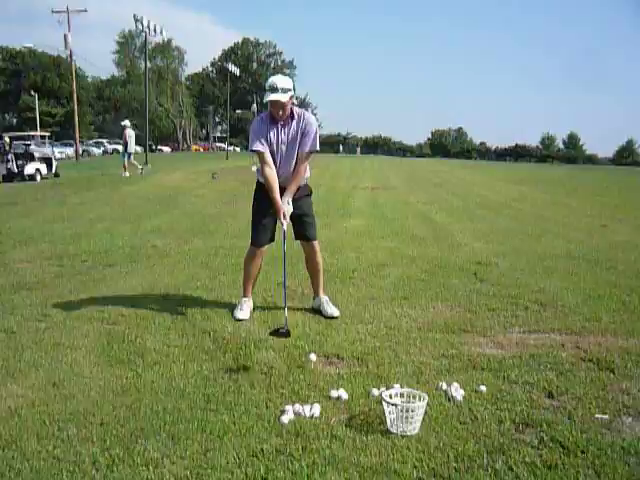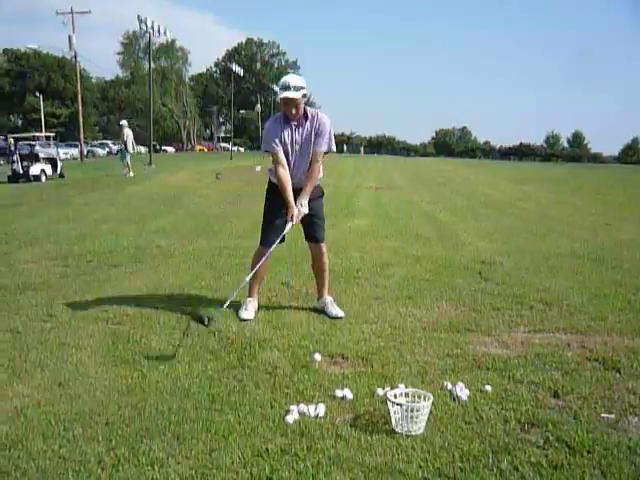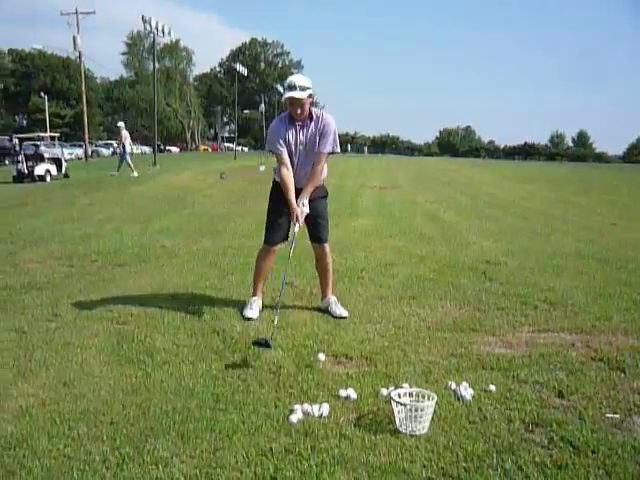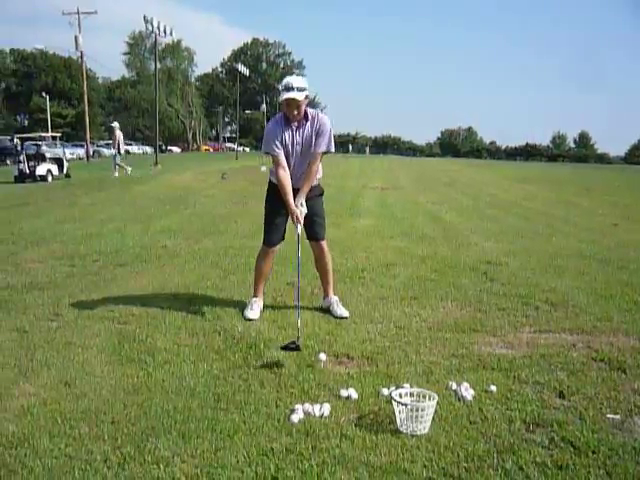
dt=0.2s
person 1, frame 1
left shoulder: (307, 121)
right shoulder: (259, 125)
left elbow: (302, 163)
right elbow: (267, 165)
left wrist: (288, 197)
right wrist: (277, 203)
left hip: (298, 188)
right hip: (267, 189)
left knee: (311, 244)
right knee: (257, 245)
left ankle: (320, 298)
right ankle: (246, 299)
person 1, frame 2
left shoulder: (320, 121)
right shoulder: (273, 126)
left elbow: (316, 164)
right elbow: (280, 167)
left wrist: (303, 199)
right wrist: (290, 204)
left hip: (310, 190)
right hip: (279, 189)
left knee: (319, 246)
right knee: (266, 245)
left ankle: (324, 298)
right ankle: (251, 299)
person 1, frame 3
left shoulder: (325, 122)
right shoulder: (278, 126)
left elbow: (319, 164)
right elbow: (284, 167)
left wrist: (304, 199)
right wrist: (293, 205)
left hip: (314, 190)
right hip: (283, 189)
left knee: (322, 245)
right knee: (270, 244)
left ankle: (328, 298)
right ankle: (256, 298)
person 1, frame 4
left shoulder: (321, 122)
right shoulder: (274, 127)
left elbow: (314, 164)
right elbow: (280, 168)
left wrist: (301, 198)
right wrist: (290, 206)
left hip: (310, 189)
right hip: (279, 190)
left knee: (320, 244)
right knee: (269, 245)
left ankle: (329, 298)
right ankle: (256, 298)
